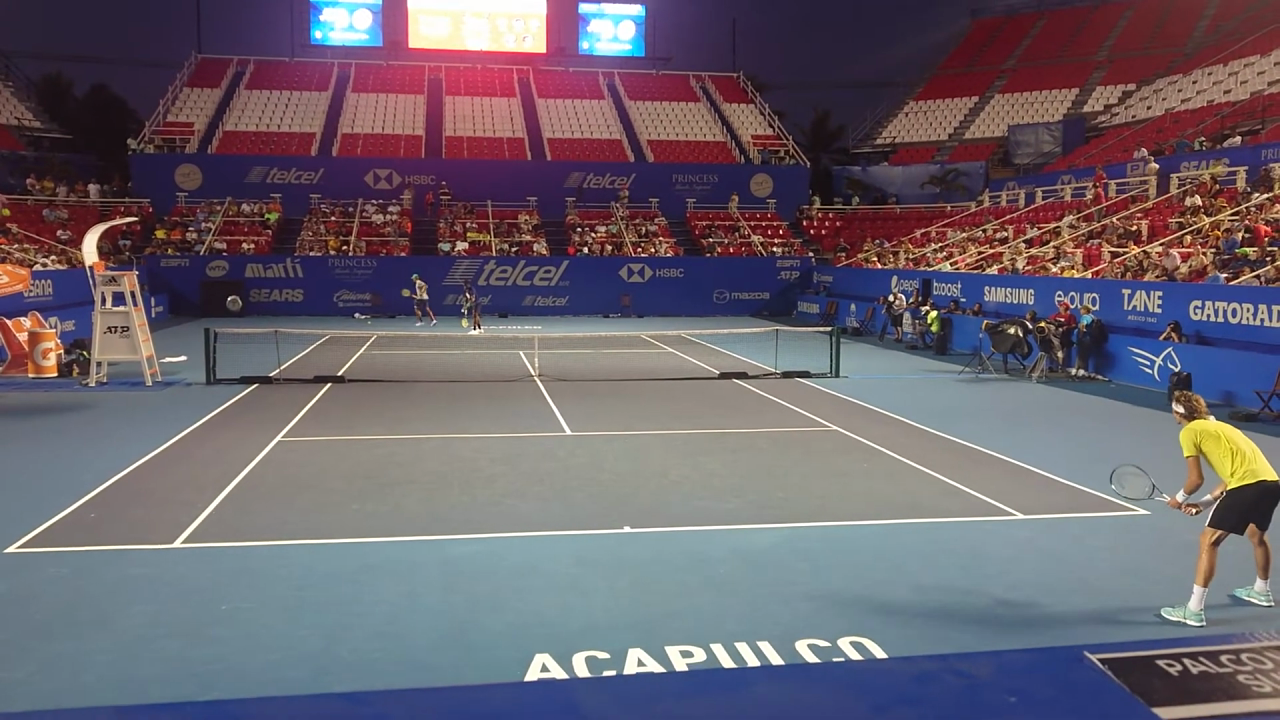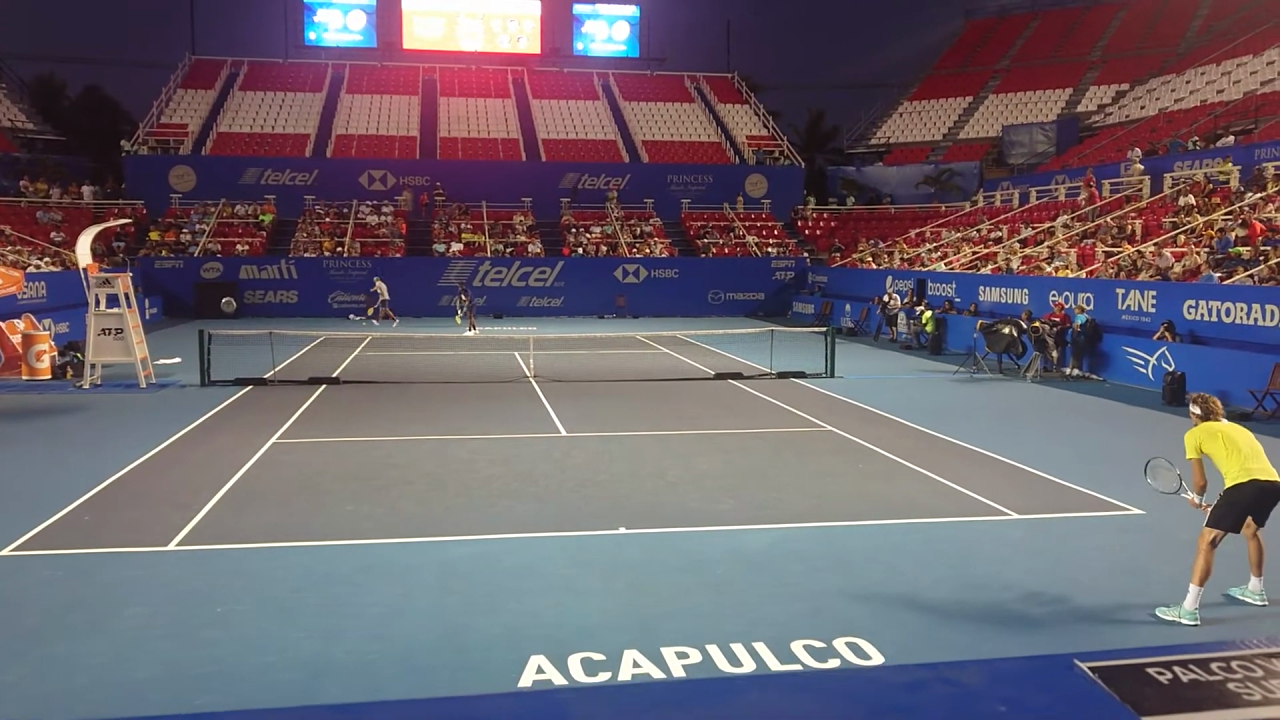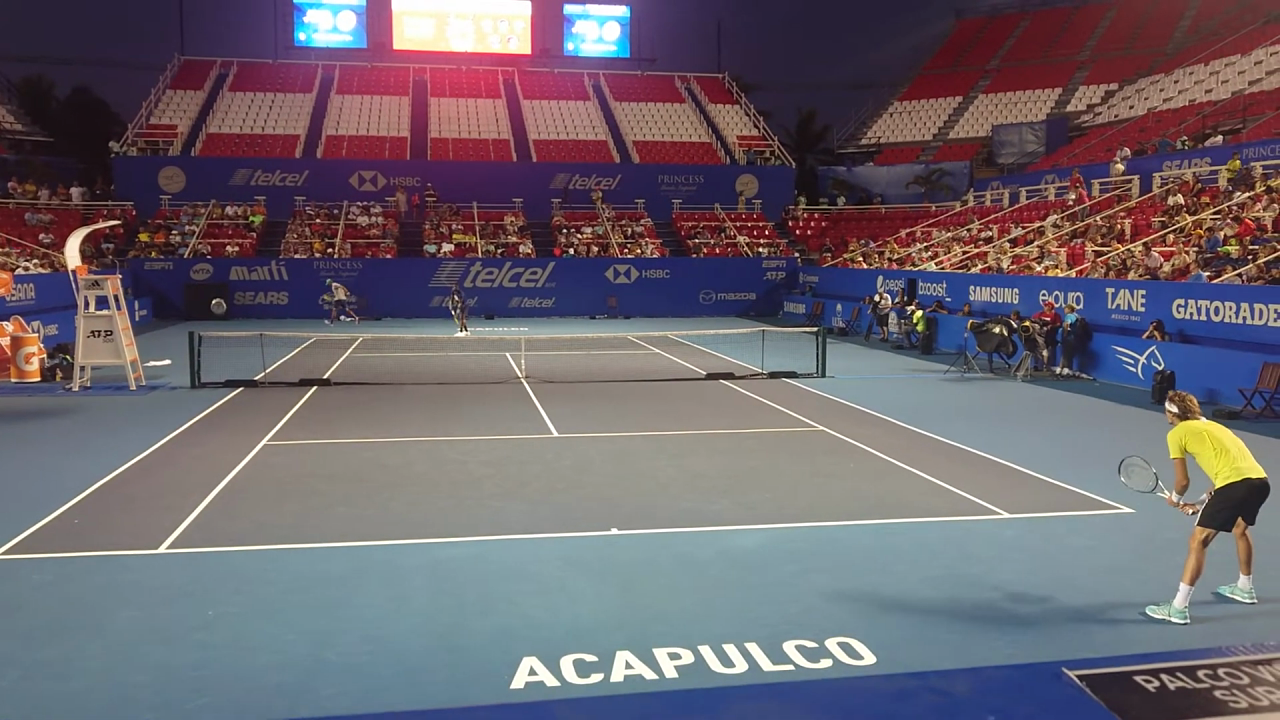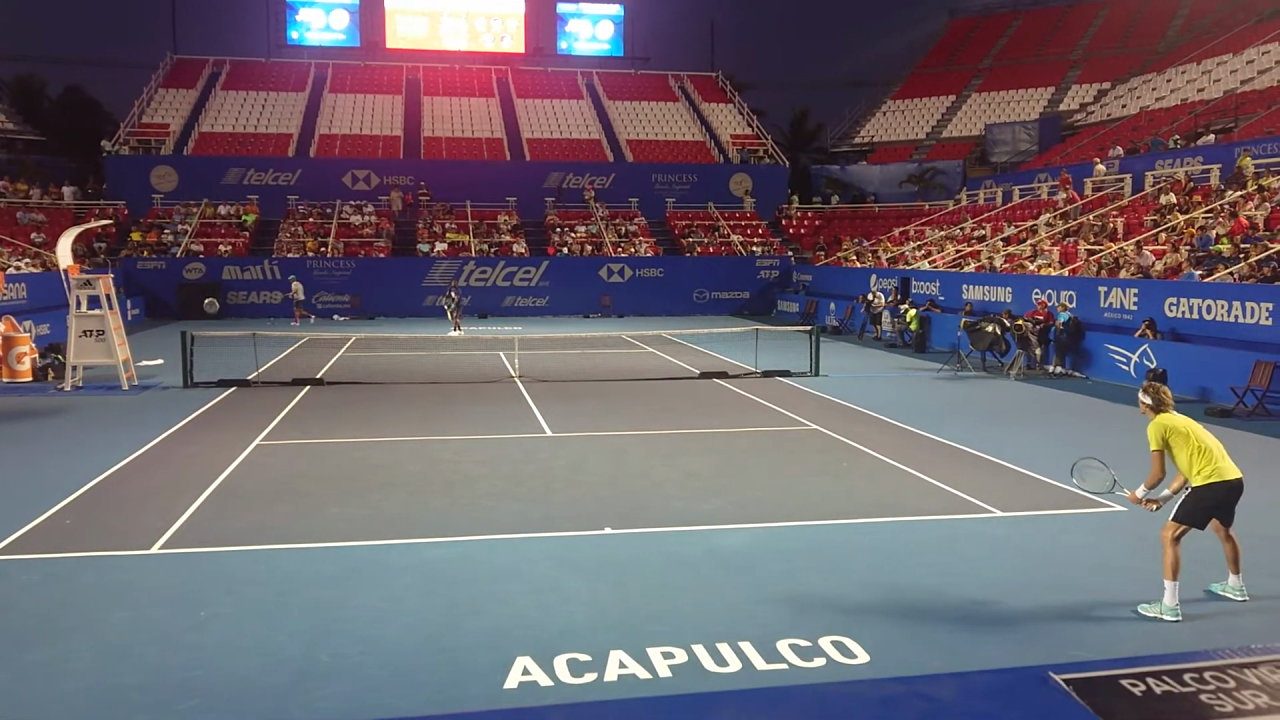
dt=0.5s
person 1, frame 1
left shoulder: (1189, 432)
right shoulder: (1220, 427)
left elbow: (1196, 479)
left wrist: (1179, 499)
right wrist: (1202, 504)
left hip: (1248, 486)
left knee: (1208, 541)
right knee: (1256, 535)
left ankle: (1194, 610)
person 1, frame 2
left shoulder: (1194, 434)
right shoulder: (1238, 429)
left elbow: (1200, 481)
left wrist: (1197, 500)
right wrist: (1225, 506)
left hip: (1244, 486)
left knee: (1207, 542)
right knee: (1251, 530)
left ankle: (1189, 609)
right ankle: (1256, 590)
person 1, frame 3
left shoulder: (1177, 433)
right shoulder: (1211, 426)
left elbow: (1182, 481)
left wrist: (1176, 499)
right wrist: (1200, 503)
left hip: (1235, 484)
right hip: (1259, 481)
left knee: (1198, 541)
right knee: (1239, 529)
left ankle: (1179, 608)
right ankle: (1245, 588)
person 1, frame 4
left shoulder: (1157, 425)
right shoulder: (1181, 420)
left elbow: (1158, 474)
left wrist: (1139, 493)
right wrist: (1162, 499)
left hip: (1211, 484)
right hip: (1234, 480)
left knee: (1170, 536)
right knee: (1223, 531)
left ankle: (1170, 605)
right ankle: (1235, 586)
